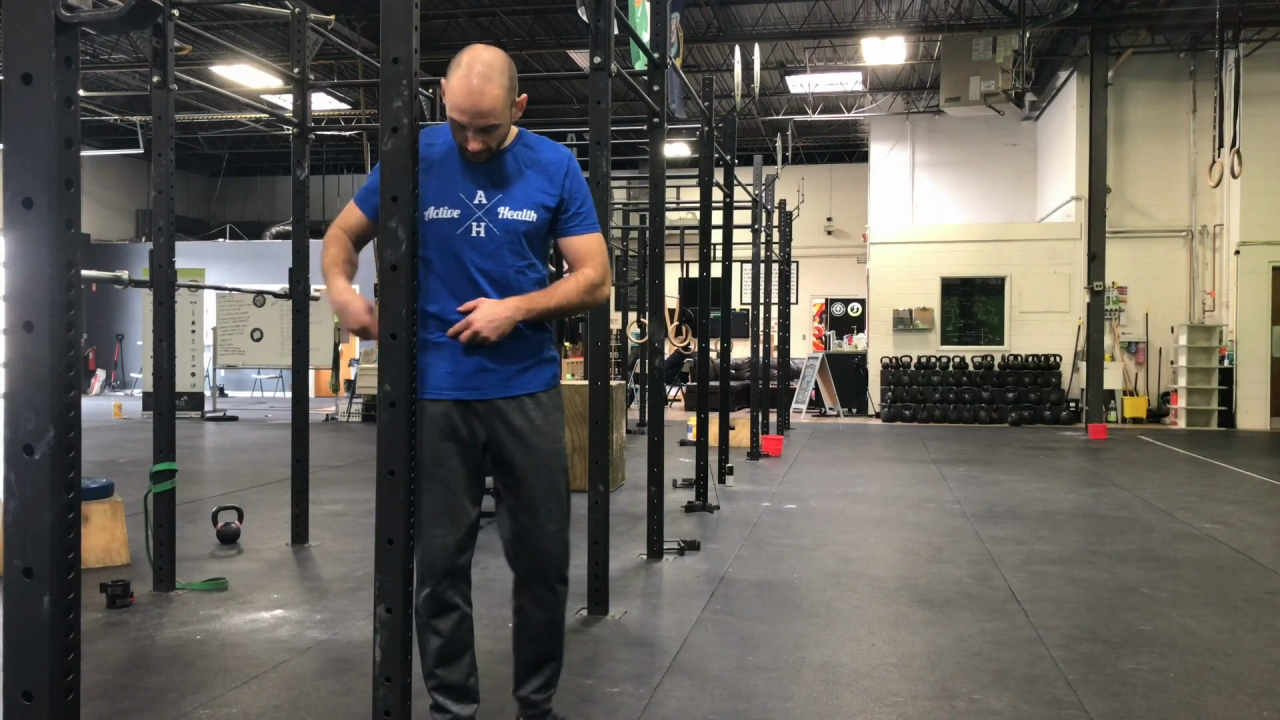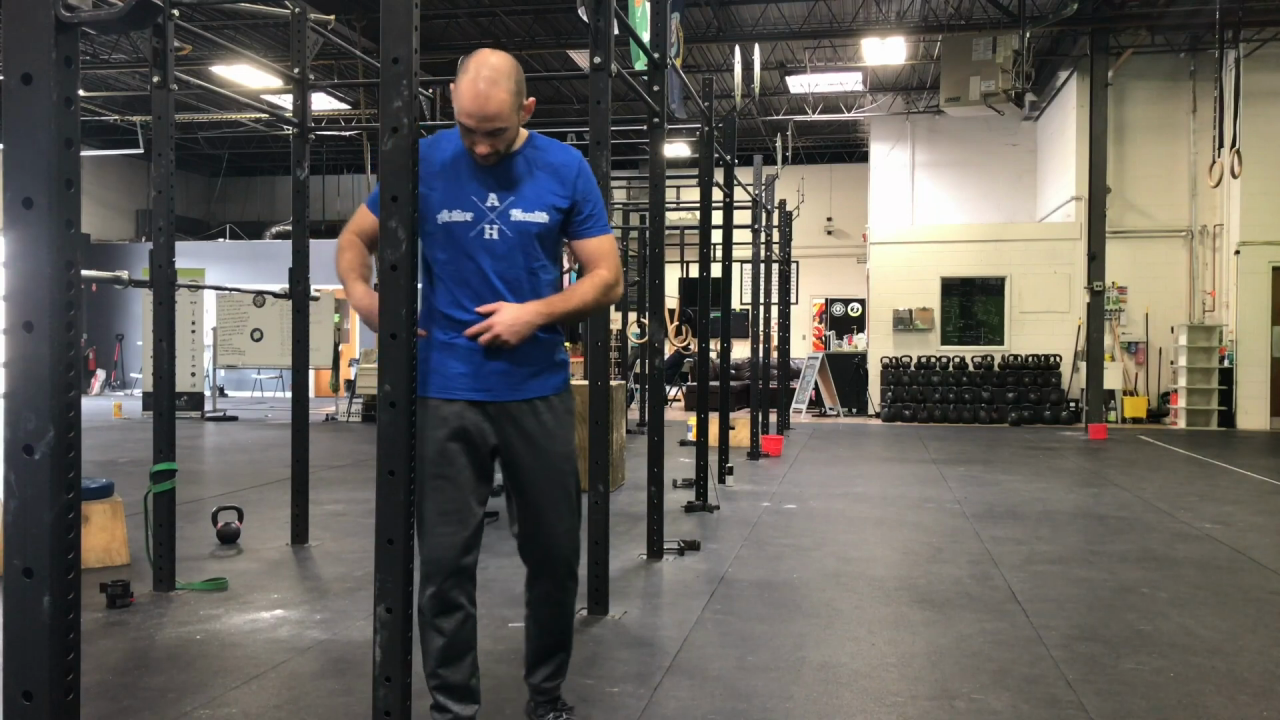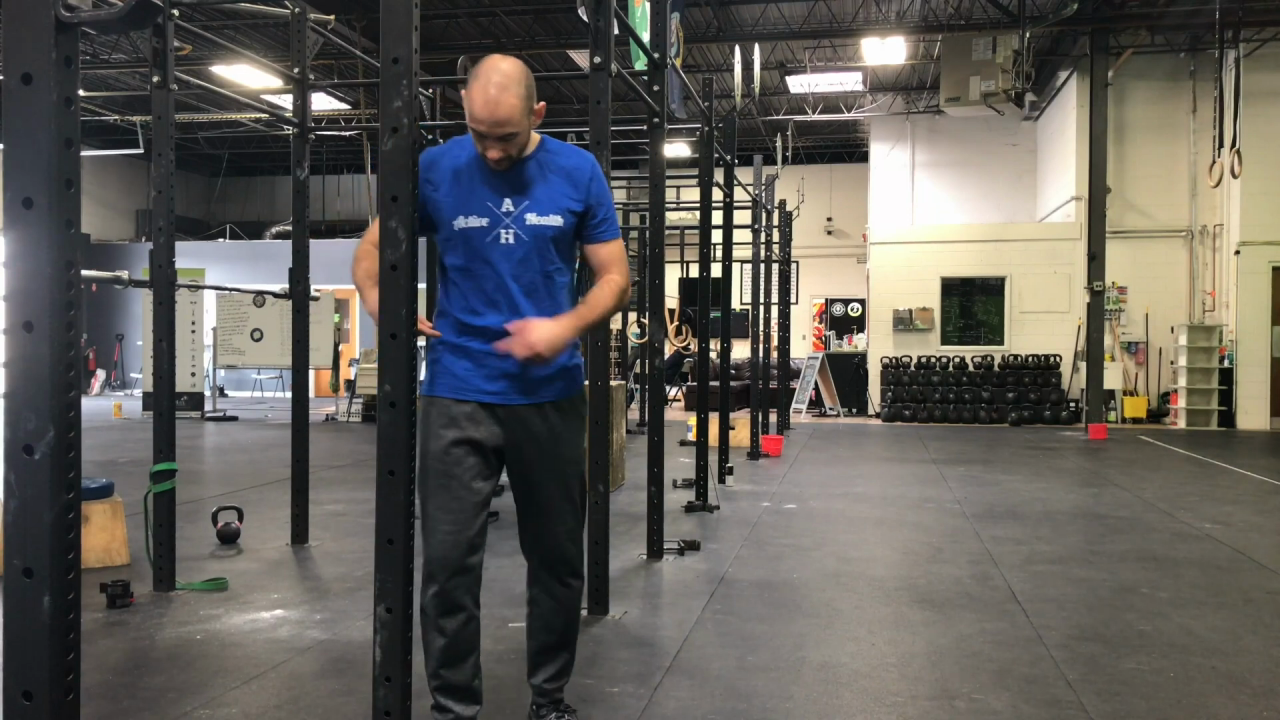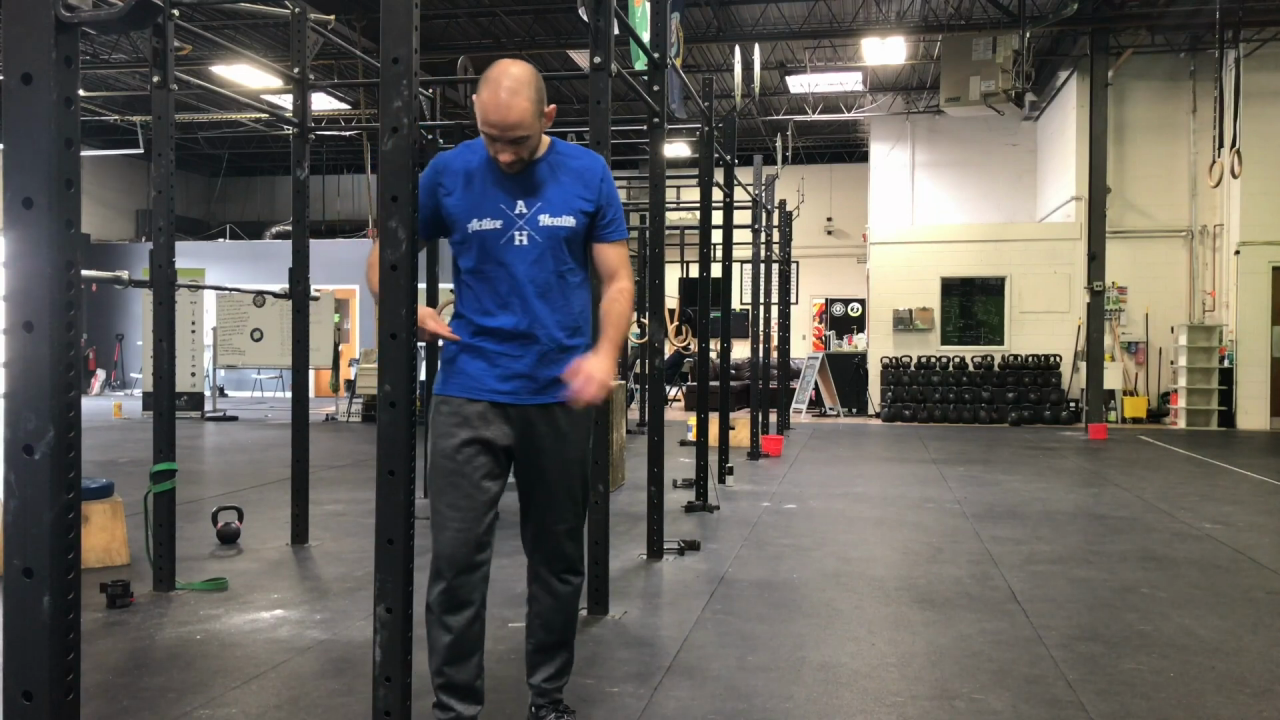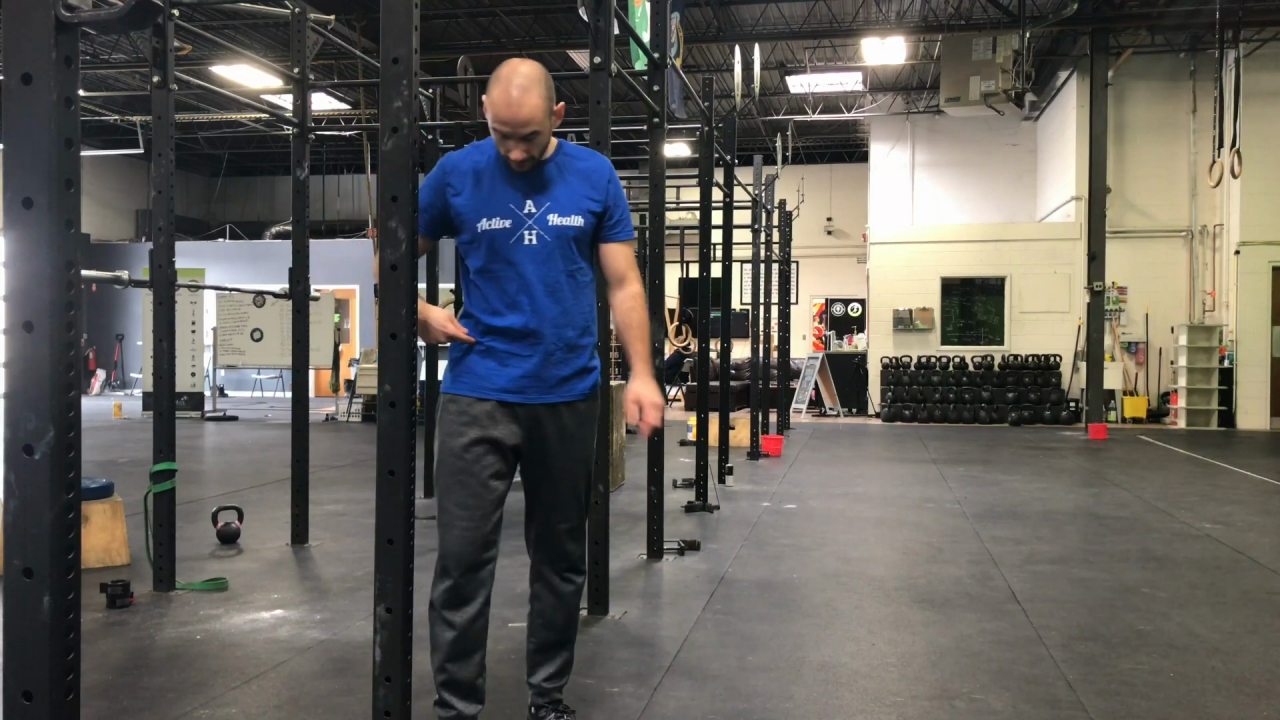
dt=0.2s
person 1, frame 1
left shoulder: (554, 167)
right shoulder: (414, 159)
left elbow: (595, 279)
right elbow: (343, 235)
left wrist: (515, 309)
right wrist: (341, 289)
left hip: (527, 388)
right hip: (435, 391)
left knee: (543, 556)
right knee: (440, 562)
person 1, frame 2
left shoulder: (565, 168)
right shoulder: (424, 162)
left elbow: (607, 277)
right elbow: (356, 238)
left wrist: (535, 313)
right wrist: (362, 296)
left hip: (538, 390)
right hip: (445, 392)
left knee: (552, 554)
right knee: (445, 562)
person 1, frame 3
left shoulder: (578, 172)
right shoulder: (436, 169)
left elbow: (614, 277)
right elbow: (373, 248)
left wrist: (566, 327)
right wrist: (381, 306)
left hip: (550, 395)
right hip: (457, 393)
left knee: (557, 557)
right knee: (449, 560)
person 1, frame 4
left shoulder: (588, 174)
right shoulder: (448, 174)
left elbow: (616, 279)
right elbow: (385, 255)
left wrist: (605, 354)
left hip: (560, 395)
right hip: (470, 392)
left knee: (558, 556)
right knee: (457, 558)
person 1, frame 5
left shoulder: (596, 175)
right shoulder: (456, 174)
left elbow: (624, 282)
left wrist: (641, 373)
right wrist: (418, 311)
left hip: (569, 393)
right hip: (479, 392)
left knee: (560, 554)
right knee: (463, 555)
